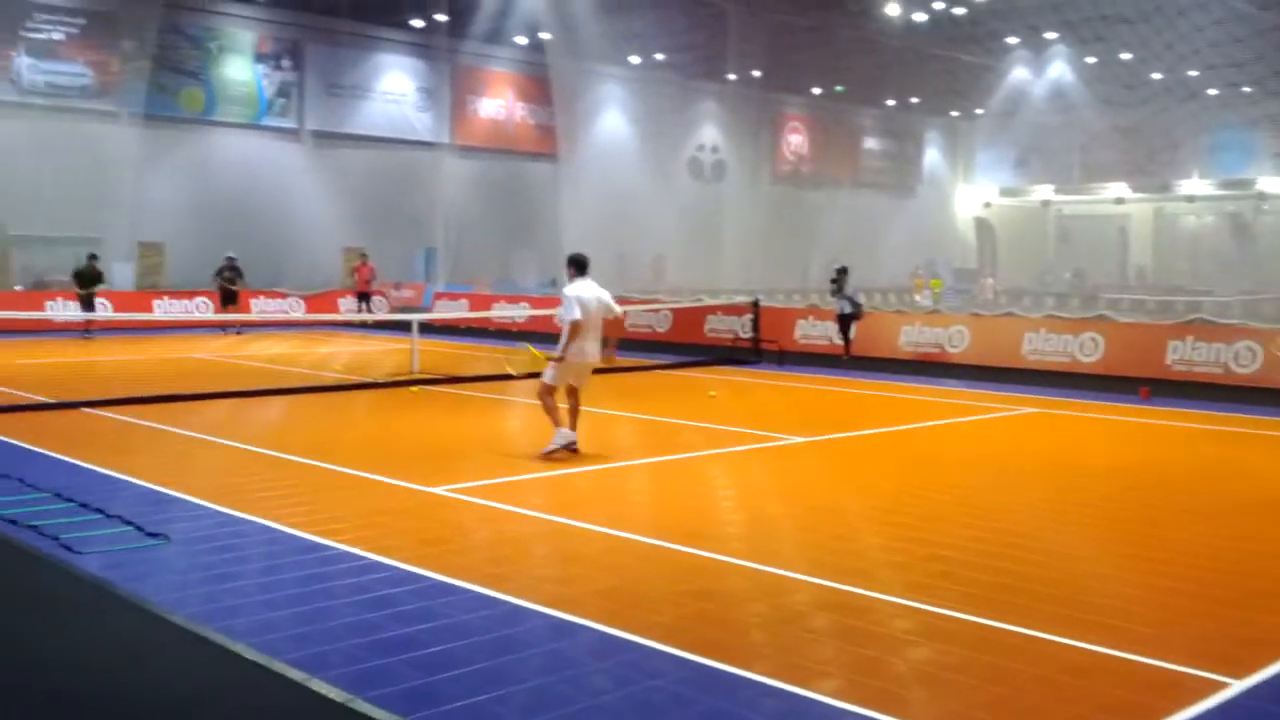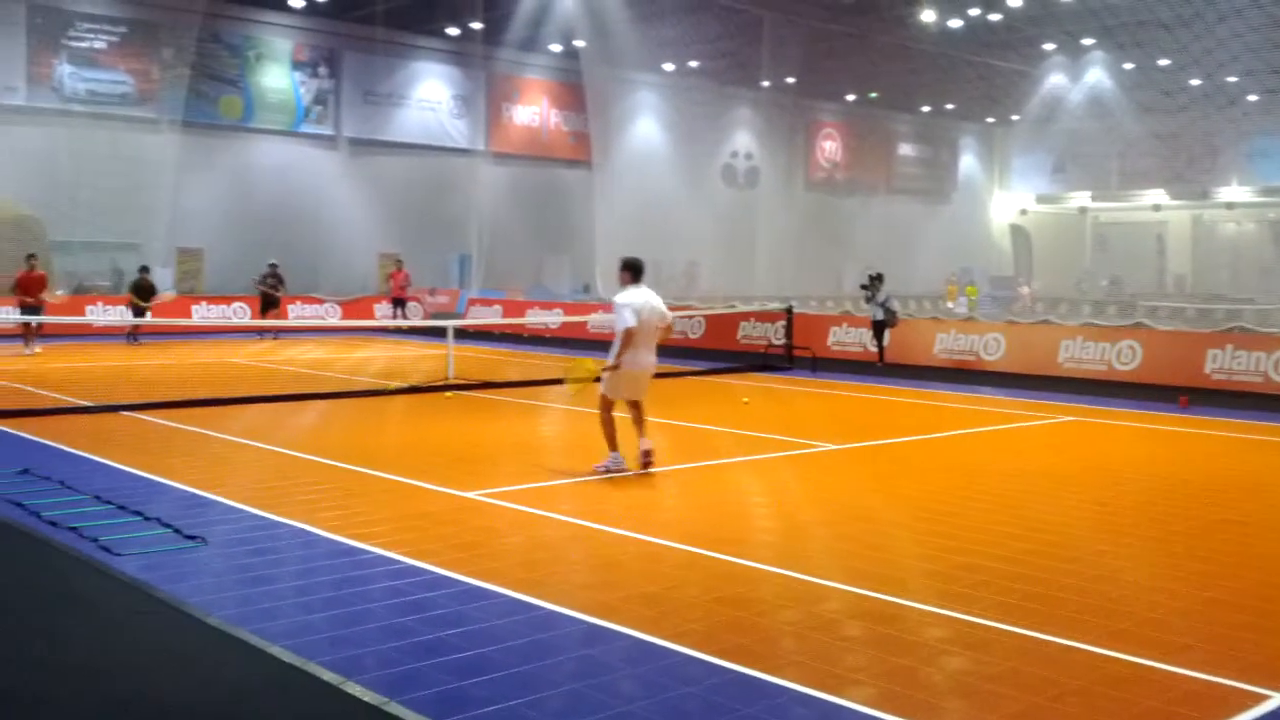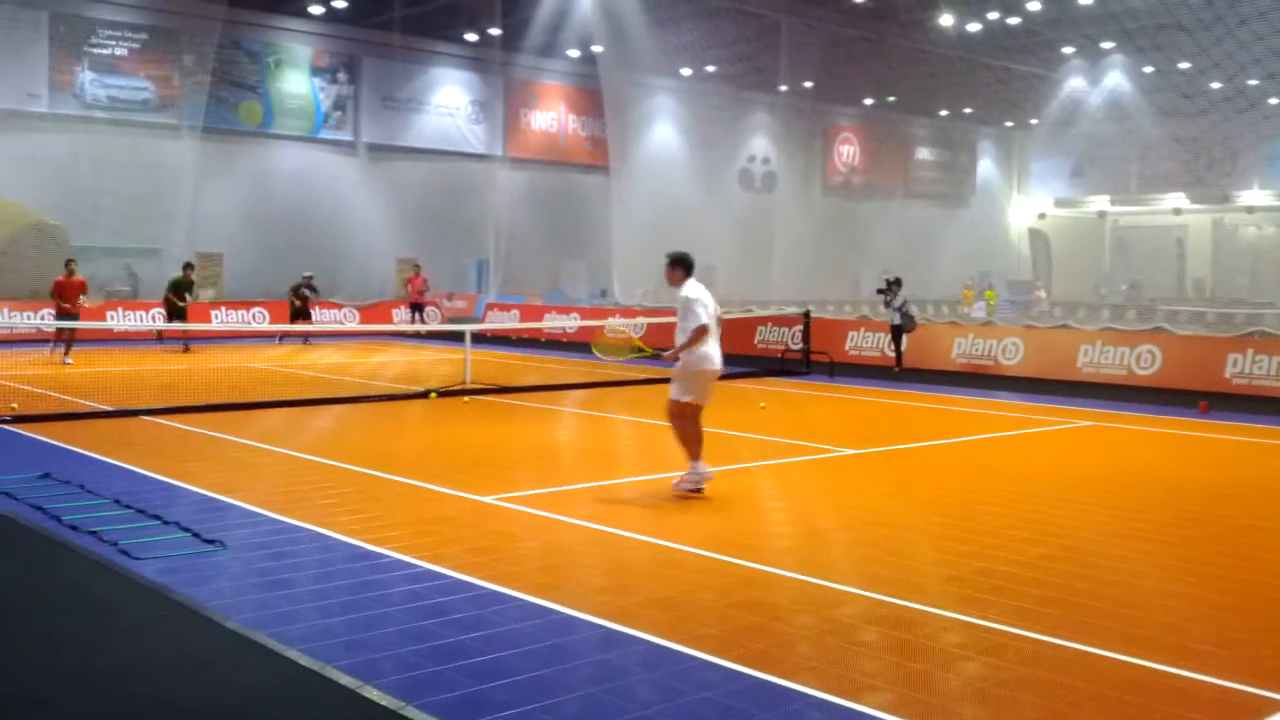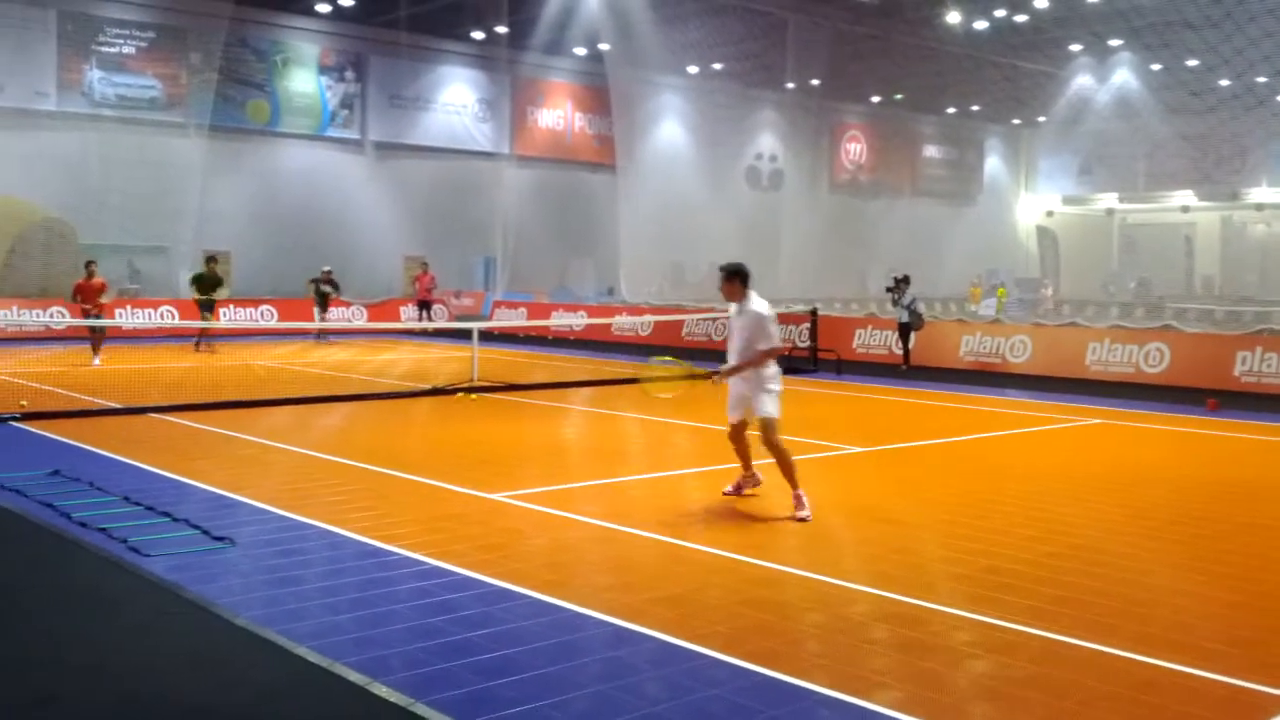
dt=0.3s
person 1, frame 1
left shoulder: (570, 291)
right shoulder: (601, 293)
left elbow: (575, 324)
right elbow: (616, 319)
left wrist: (562, 351)
right wrist: (610, 349)
left hip: (571, 353)
right hip: (591, 355)
left knee: (545, 393)
right knee: (573, 393)
left ankle: (562, 433)
right ankle: (570, 436)
person 1, frame 2
left shoulder: (623, 299)
right shoulder: (654, 299)
left elbow: (628, 331)
right elbow: (667, 327)
left wrist: (616, 360)
left hip: (624, 363)
right hip: (647, 364)
left knee: (605, 408)
right knee: (635, 404)
left ankle: (615, 458)
right ankle: (644, 443)
person 1, frame 3
left shoulder: (688, 294)
right shoulder: (698, 291)
left elbow: (702, 328)
right elbow: (711, 323)
left wrist: (677, 350)
left hip: (696, 363)
right hip: (709, 362)
left knee: (675, 415)
right knee: (691, 418)
left ankle: (696, 468)
right ankle: (697, 473)
person 1, frame 4
left shoulder: (759, 311)
right shoulder: (736, 308)
left elbow: (774, 349)
left wrist: (739, 367)
right wrist: (730, 368)
left hip: (763, 382)
right hip: (740, 383)
left knee: (770, 439)
right knee: (736, 435)
left ankle: (798, 495)
right ankle: (748, 476)
